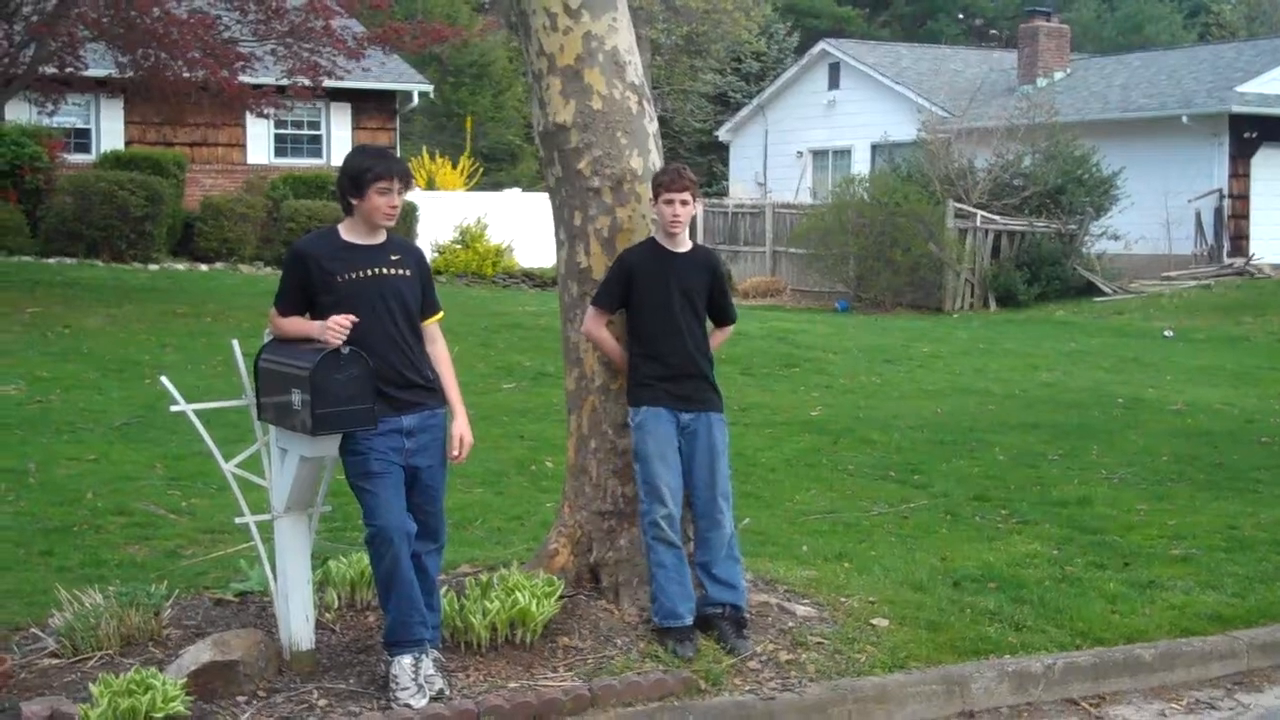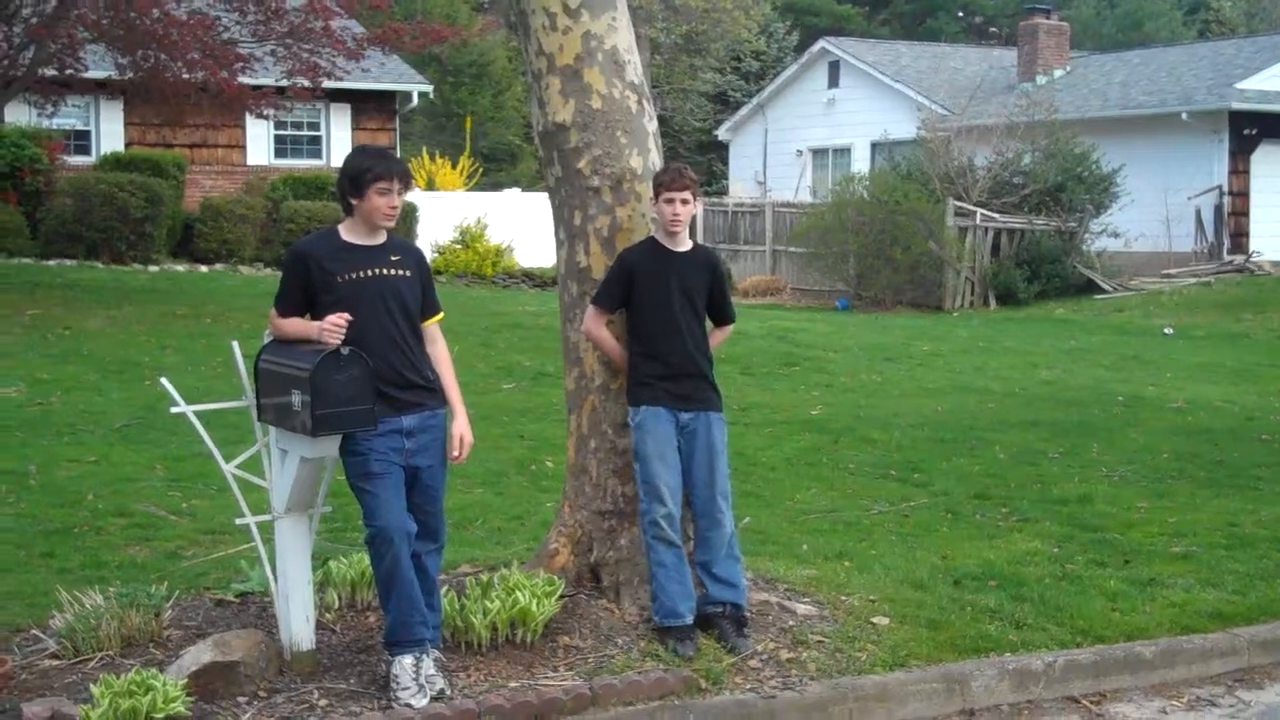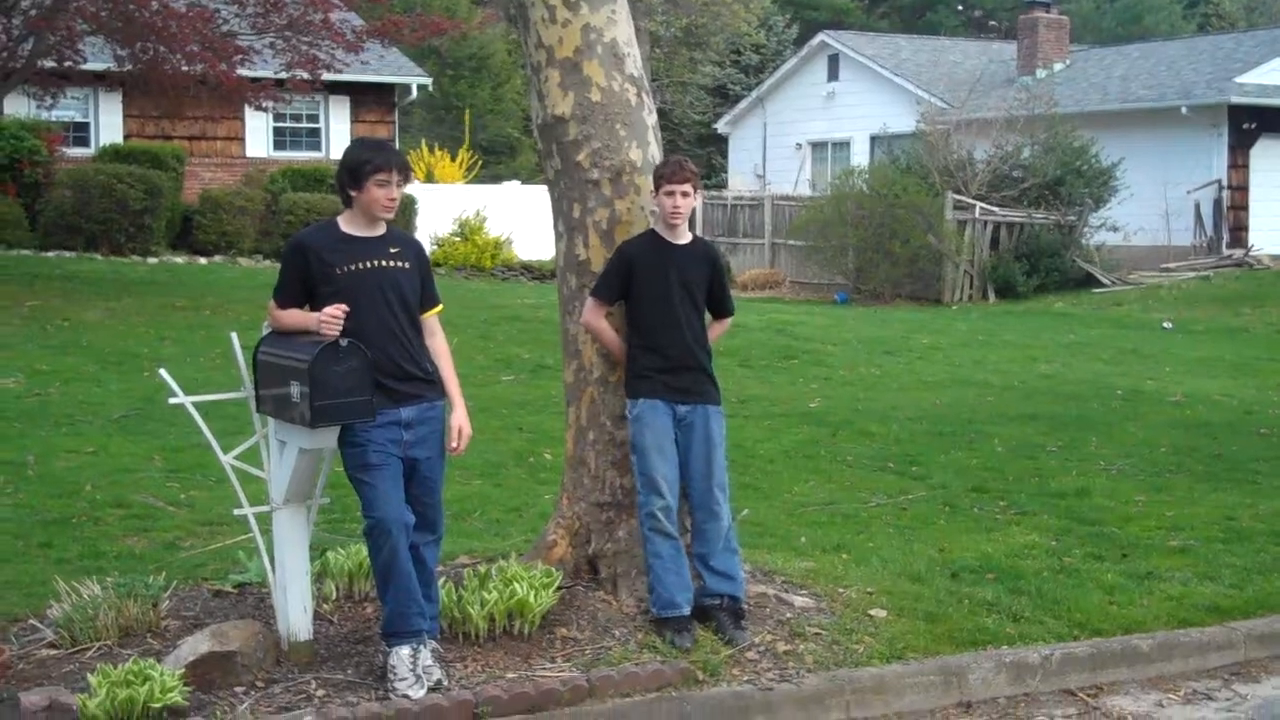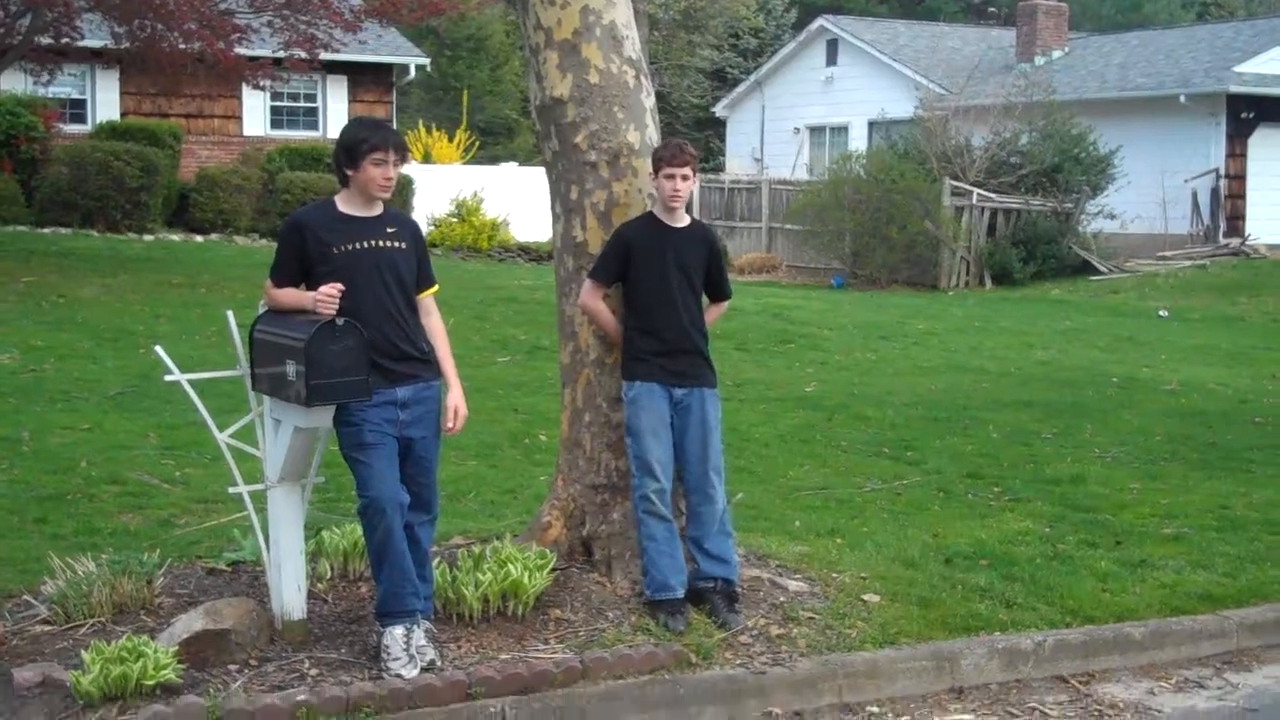
dt=0.1s
person 1, frame 1
left shoulder: (409, 256)
right shoulder: (312, 254)
left elbow: (432, 337)
right elbow: (280, 321)
left wrist: (458, 413)
right wrist: (318, 328)
left hip: (426, 417)
right hip: (367, 424)
left knee: (427, 534)
right knee: (390, 532)
left ankle: (424, 646)
right ankle: (409, 650)
person 1, frame 2
left shoulder: (409, 256)
right shoulder: (312, 254)
left elbow: (432, 338)
right elbow: (280, 322)
left wrist: (459, 413)
right wrist: (317, 328)
left hip: (426, 418)
right hip: (367, 425)
left knee: (427, 535)
right knee: (390, 532)
left ankle: (424, 646)
right ankle: (410, 650)
person 1, frame 3
left shoulder: (409, 248)
right shoulder: (311, 246)
left elbow: (432, 330)
right elbow: (278, 315)
left wrist: (457, 404)
right wrist: (314, 320)
left hip: (425, 409)
right hip: (367, 417)
left knee: (425, 527)
right knee: (388, 524)
left ankle: (421, 637)
right ankle: (407, 641)
person 1, frame 4
left shoulder: (405, 228)
right shoulder: (309, 225)
left elbow: (428, 310)
right elbow: (275, 293)
left wrist: (453, 384)
right wrist: (311, 298)
left hip: (420, 389)
right hip: (362, 397)
left knee: (420, 507)
right knee: (383, 503)
left ankle: (415, 617)
right ankle: (401, 621)
person 2, frame 1
left shoulder: (707, 263)
right shoulder: (634, 261)
left elbow: (725, 325)
right elbow: (593, 325)
left wrist: (692, 361)
right wrist: (636, 367)
left hip: (703, 402)
right hip: (652, 405)
left knee: (715, 509)
right knee: (663, 513)
left ankle: (724, 607)
right ankle: (675, 618)
person 2, frame 2
left shoulder: (707, 263)
right shoulder: (633, 260)
left elbow: (724, 325)
right elbow: (593, 324)
left wrist: (691, 360)
right wrist: (637, 367)
left hip: (703, 401)
right hip: (652, 404)
left knee: (714, 508)
right knee: (663, 513)
left ankle: (725, 606)
right ankle: (675, 617)
person 2, frame 3
left shoulder: (706, 255)
right shoulder: (634, 253)
left elbow: (722, 318)
right elbow: (592, 316)
left wrist: (691, 352)
right wrist: (635, 359)
left hip: (701, 394)
right hip: (650, 396)
left knee: (712, 501)
right knee: (659, 505)
left ankle: (722, 598)
right ankle: (672, 608)
person 2, frame 4
left shoulder: (704, 239)
right shoulder: (632, 235)
left elbow: (720, 300)
right elbow: (590, 297)
left wrist: (687, 335)
right wrist: (633, 342)
left hip: (697, 377)
right hip: (646, 379)
left knee: (707, 484)
right knee: (653, 487)
left ankle: (716, 581)
right ankle: (665, 591)
